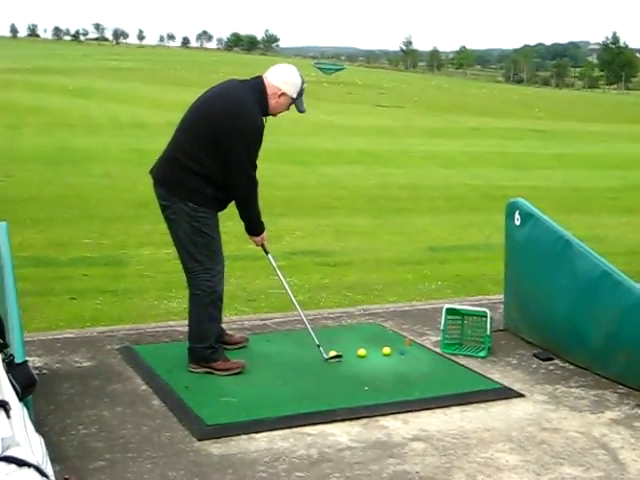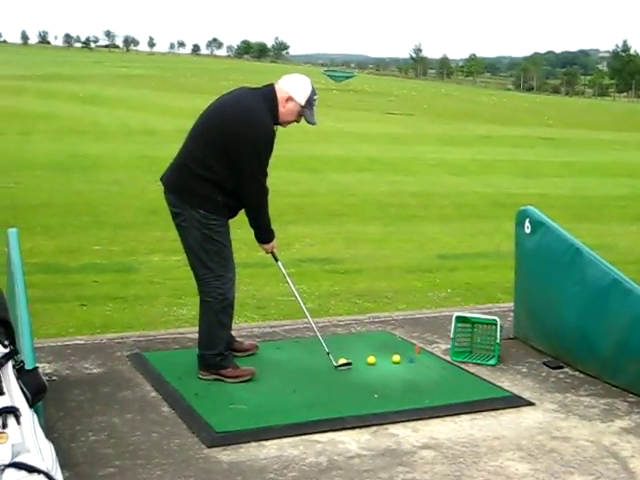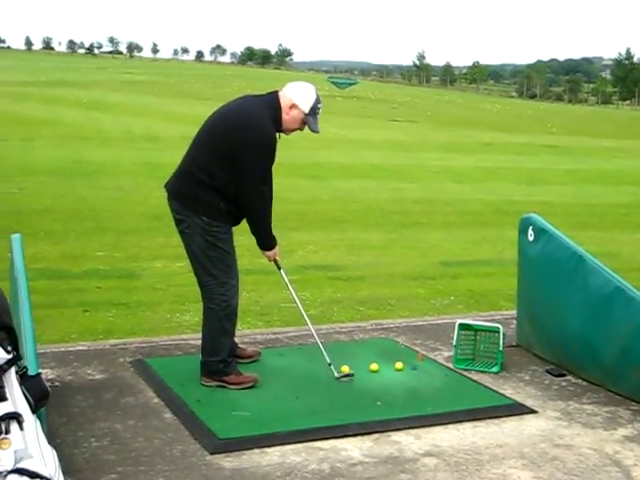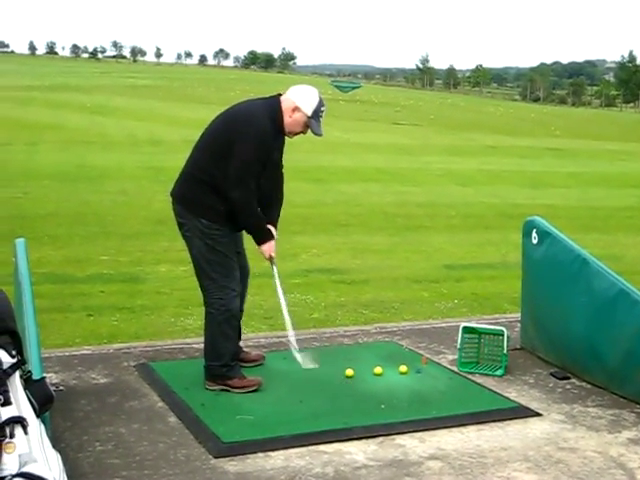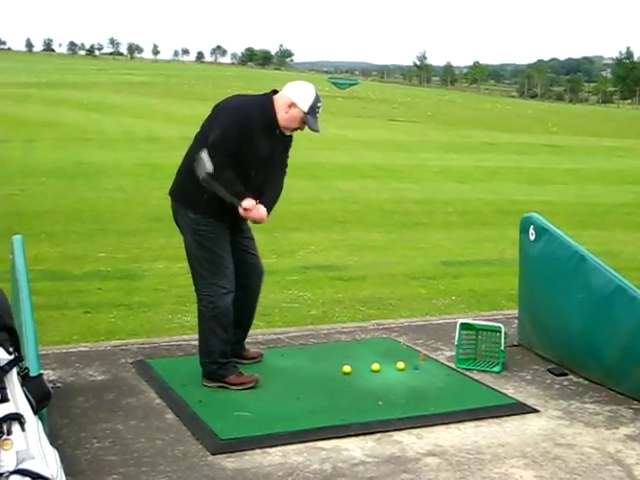
dt=0.2s
person 1, frame 1
left shoulder: (238, 93)
right shoulder: (245, 115)
right elbow: (242, 178)
right wrist: (255, 226)
left hip: (183, 184)
right hip: (186, 193)
left knee: (209, 268)
right knee: (207, 273)
left ankle: (212, 332)
right ankle: (204, 354)
person 1, frame 2
left shoulder: (250, 102)
right shoulder: (256, 122)
left elbow: (250, 178)
right elbow: (252, 185)
left wrist: (262, 228)
right wrist: (265, 233)
left hip: (194, 192)
right hip: (197, 200)
left knee: (220, 274)
right knee: (218, 280)
left ankle: (221, 339)
right ankle: (214, 361)
person 1, frame 3
left shoulder: (257, 112)
right shoulder: (257, 127)
left elbow: (260, 180)
right elbow: (252, 191)
left wrist: (265, 227)
right wrist: (267, 240)
left hip: (204, 202)
right hip: (200, 206)
left knee: (225, 279)
right knee: (221, 286)
left ankle: (224, 346)
right ankle: (216, 367)
person 1, frame 4
left shoulder: (273, 128)
right shoulder: (252, 123)
left elbow: (272, 180)
right elbow: (238, 186)
left wrist: (271, 224)
right wrist: (261, 236)
left hip: (224, 211)
right hip: (203, 211)
left knee: (236, 281)
right knee: (224, 290)
left ankle: (230, 349)
right ankle: (220, 371)
person 1, frame 5
left shoulder: (281, 134)
right shoulder: (238, 111)
left elbow: (275, 176)
right elbow: (214, 161)
left wrist: (264, 207)
right wrist: (243, 200)
left hip: (232, 211)
right hip: (200, 208)
left knee: (250, 275)
right knee: (218, 288)
left ankle: (232, 346)
right ankle: (217, 369)
